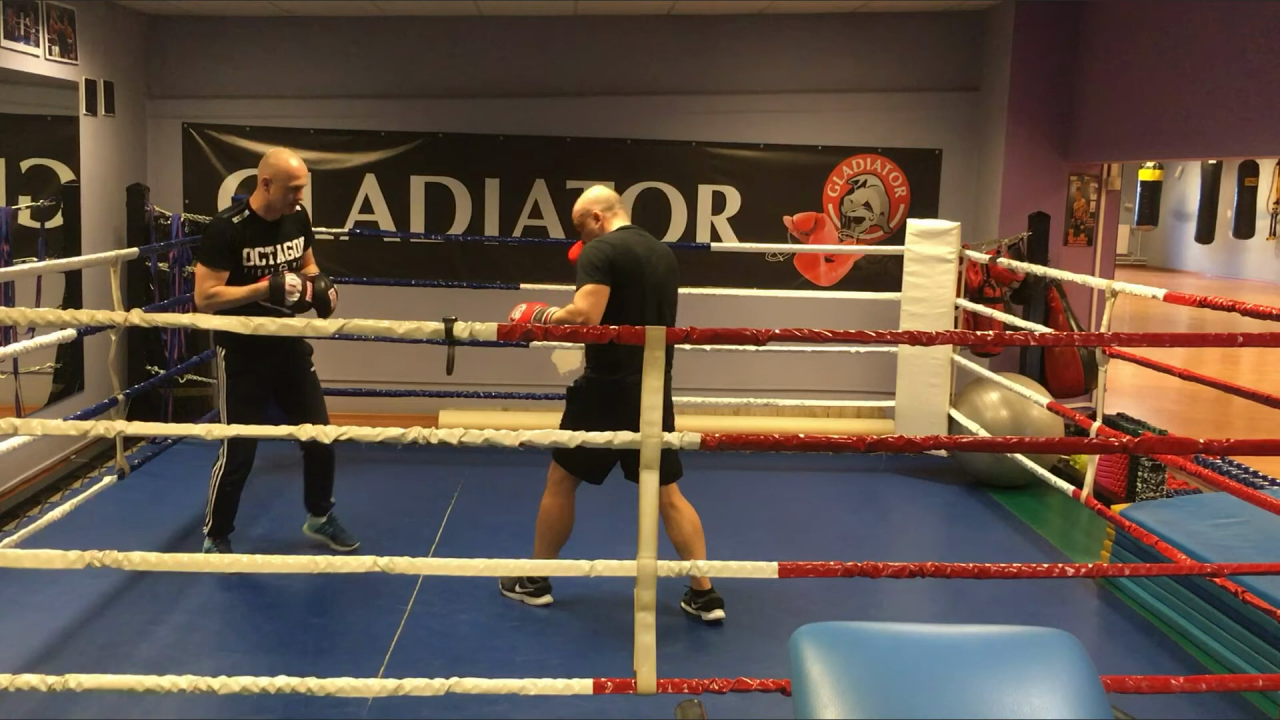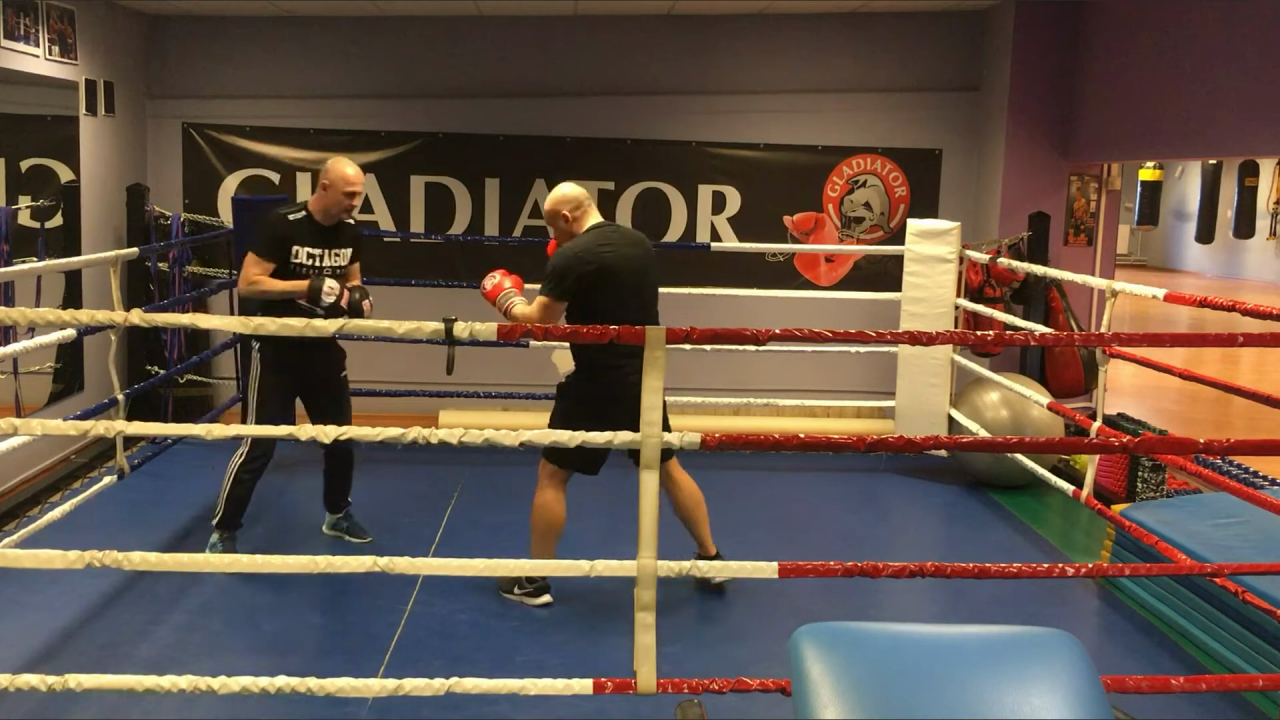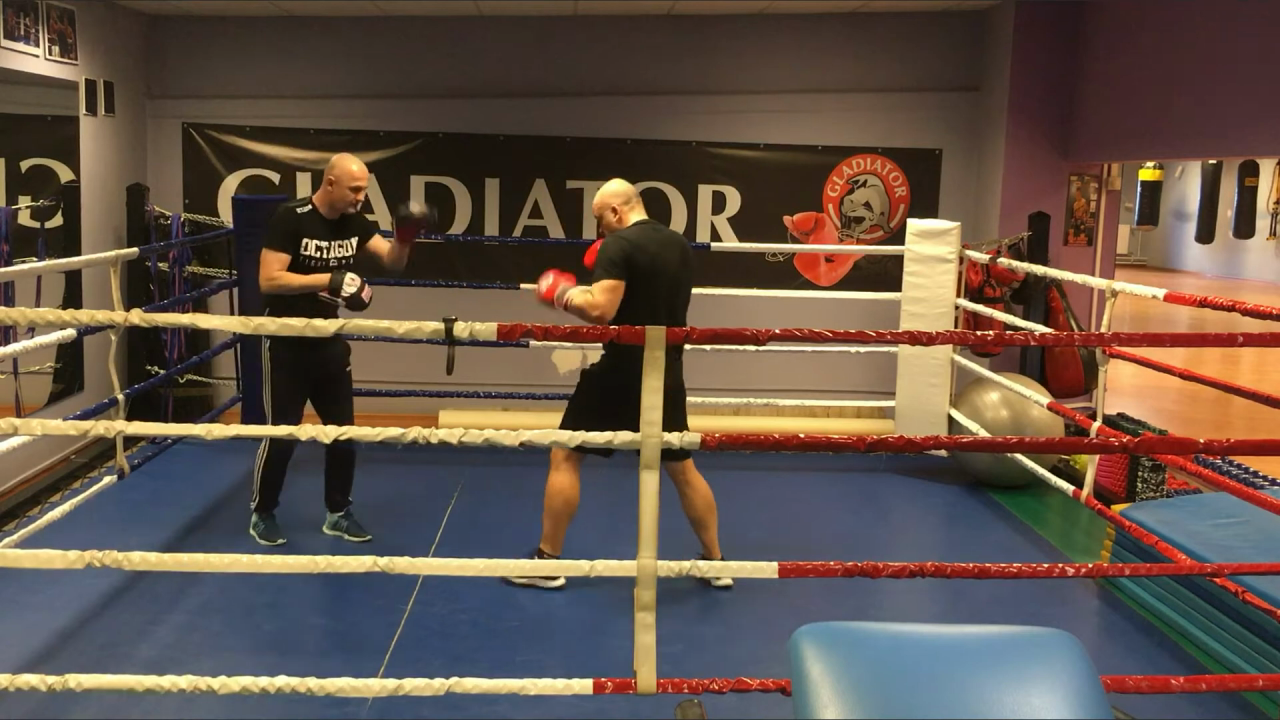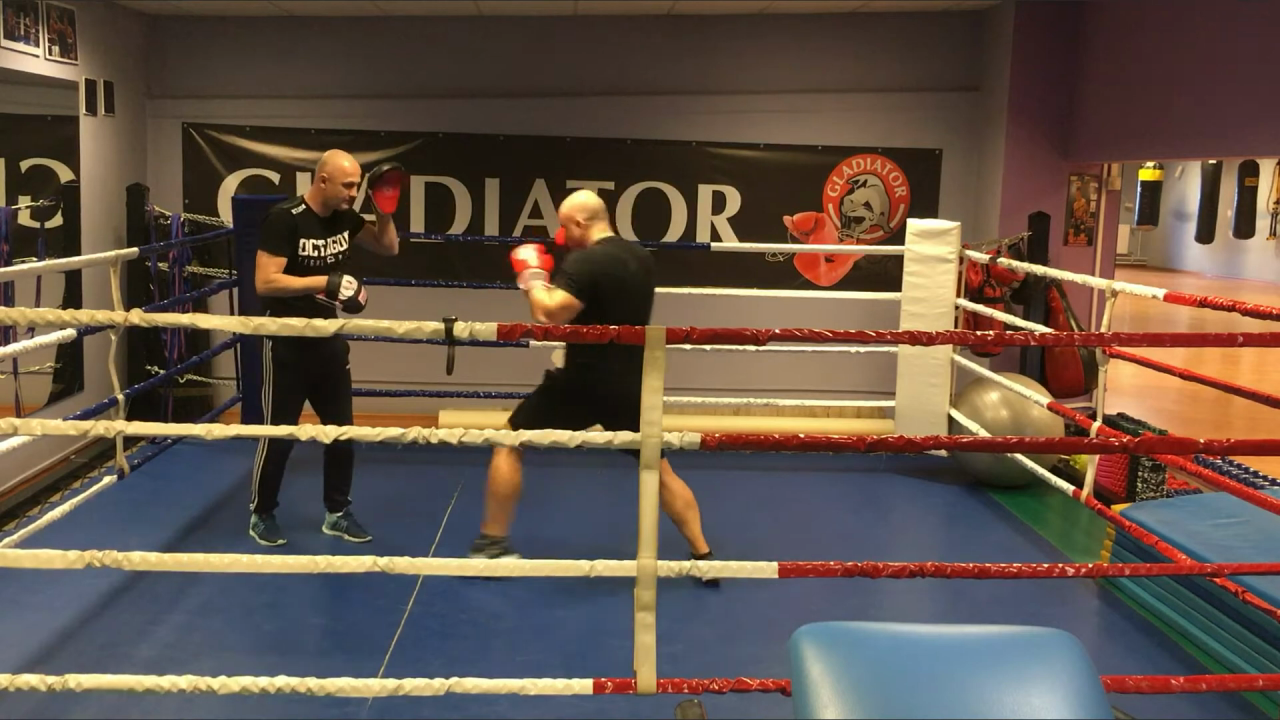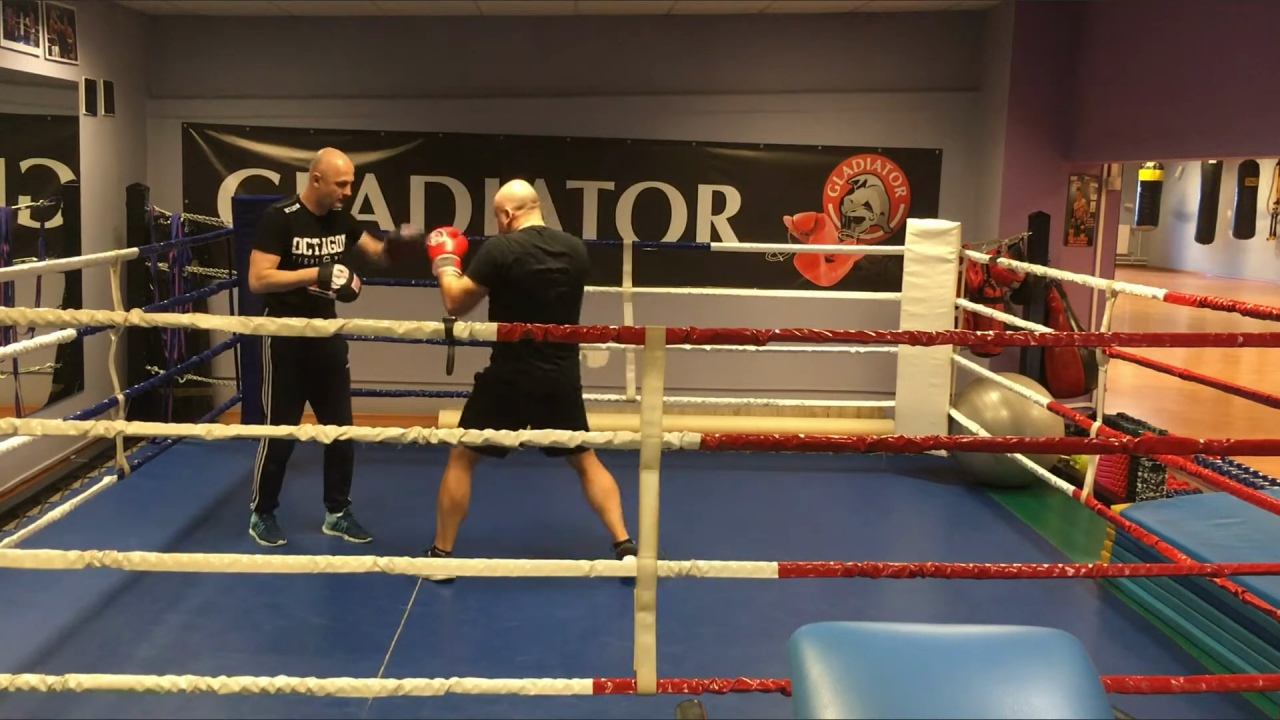
dt=0.4s
person 1, frame 1
left shoulder: (601, 251)
right shoulder: (664, 254)
left elbow: (585, 315)
left wrist: (541, 316)
left hip: (608, 387)
left knee: (561, 479)
right knee: (666, 491)
left ankle: (536, 581)
right ankle: (704, 592)
person 1, frame 2
left shoulder: (571, 257)
right shoulder: (640, 244)
left elbow: (539, 322)
left wrist: (505, 298)
left hip: (597, 385)
right hip: (645, 380)
left knee: (551, 476)
right knee: (668, 469)
left ankle: (534, 580)
right ankle: (711, 558)
person 1, frame 3
left shoulder: (621, 245)
right shoulder: (679, 246)
left elbow: (601, 311)
left wrist: (562, 293)
left hip: (621, 373)
right hip: (667, 375)
left knee: (565, 458)
right knee: (681, 468)
left ankle: (546, 560)
right ankle: (714, 561)
person 1, frame 4
left shoulder: (586, 262)
right shoulder: (641, 256)
left elbow: (550, 317)
left wrist: (533, 275)
right wrist: (561, 262)
left hip: (581, 383)
right hip: (627, 385)
left knee: (509, 447)
right knee: (658, 469)
left ankle: (494, 543)
right ankle: (703, 556)
person 1, frame 5
left shoulder: (499, 249)
right shoulder: (576, 250)
left elbow: (456, 304)
left wrist: (444, 259)
left hip: (510, 378)
right hip: (563, 378)
left knee: (461, 460)
right knee: (585, 462)
left ankle: (441, 556)
right ankle: (626, 547)
person 2, frame 1
left shoulder: (298, 219)
right shoulder: (226, 228)
right elbow: (204, 298)
left wrist: (318, 285)
right wrist: (266, 288)
left hip: (289, 348)
right hip: (242, 356)
left knee: (320, 437)
right knee: (238, 452)
left ankle: (320, 519)
right ankle: (216, 537)
person 2, frame 2
left shoulder: (349, 231)
right shoulder: (283, 225)
right elbow: (247, 284)
left wrist: (356, 295)
right wrist: (308, 287)
left hip: (323, 348)
right hip: (277, 350)
left knee: (341, 438)
right knee: (261, 443)
left ankle: (337, 514)
right ankle: (223, 530)
person 2, frame 3
left shoulder: (353, 222)
right shoulder: (290, 218)
left elbow: (393, 260)
right elbow: (269, 280)
left wrist: (405, 236)
right wrist: (329, 280)
left hip: (329, 342)
right hip: (286, 344)
left knee: (343, 432)
right knee: (282, 434)
left ankle: (338, 512)
right ankle: (262, 513)
person 2, frame 4
left shoulder: (344, 216)
right shoulder: (285, 218)
left elbow: (387, 248)
right elbow: (265, 282)
left wrist: (384, 210)
right wrist: (325, 283)
left hip: (328, 340)
right hip: (287, 344)
left knee: (342, 431)
right knee: (279, 434)
left ankle: (337, 512)
right ankle: (261, 514)
person 2, frame 5
left shoulder: (340, 218)
right shoulder: (280, 218)
left elbow: (375, 252)
right elbow: (258, 279)
right wrist: (317, 274)
left hip: (328, 339)
right hip: (286, 343)
left knee: (341, 431)
right knee: (281, 434)
left ankle: (337, 513)
right ankle: (262, 514)
